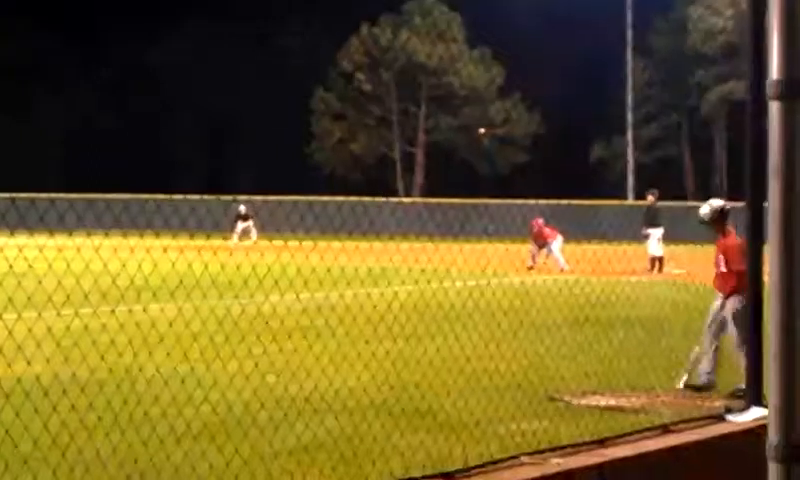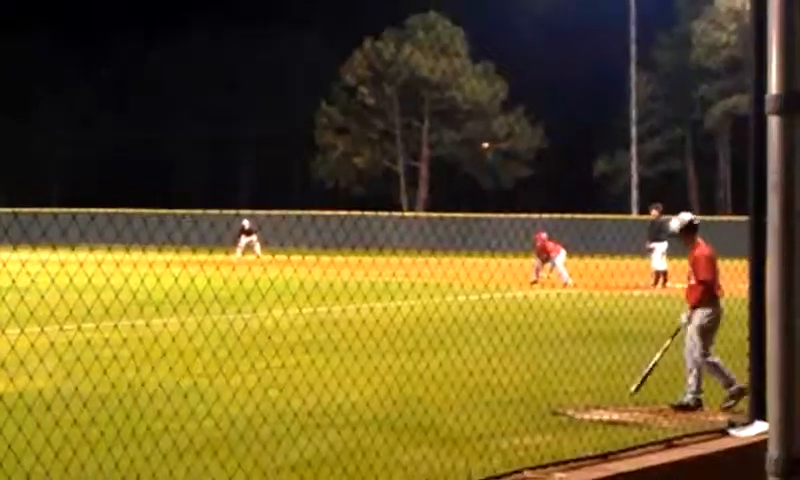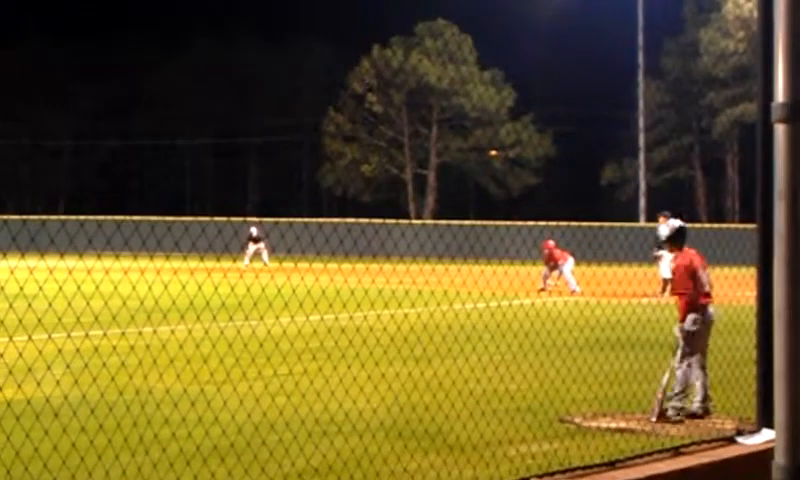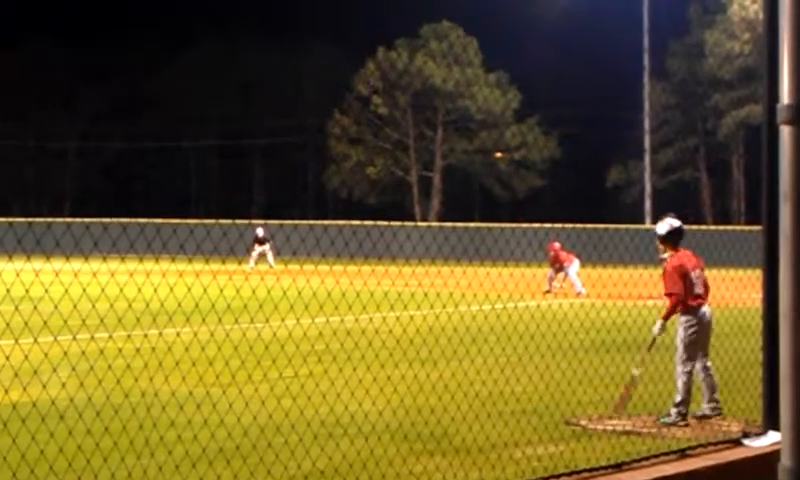
dt=0.4s
person 1, frame 1
left shoulder: (733, 242)
right shoulder: (721, 239)
left elbow: (739, 275)
left wrist: (724, 298)
left hip: (735, 298)
right hip: (723, 297)
left knee: (741, 342)
right knee: (710, 336)
right ankle: (706, 378)
person 1, frame 2
left shoulder: (701, 253)
right shoulder: (697, 251)
left elbow: (704, 286)
left wrist: (690, 310)
right wrist: (692, 309)
left hip: (706, 309)
right hip: (701, 309)
left knee: (702, 355)
right knee: (691, 353)
left ankle: (733, 387)
right ankle: (693, 397)
person 1, frame 3
left shoulder: (680, 264)
right shoulder: (696, 255)
left elbow: (686, 296)
right elbow: (706, 285)
left wrist: (681, 322)
left hip: (696, 314)
right hip: (707, 311)
left knee: (683, 361)
right knee: (699, 361)
left ankle: (675, 407)
right ankle: (701, 405)
person 1, frame 4
left shoulder: (672, 264)
right shoulder: (692, 257)
left elbow: (677, 297)
right elbow: (705, 287)
left wrist: (663, 320)
left hip: (690, 317)
right hip: (704, 312)
left knee: (684, 366)
right knee: (703, 362)
left ankle: (679, 413)
right ankle: (712, 405)
